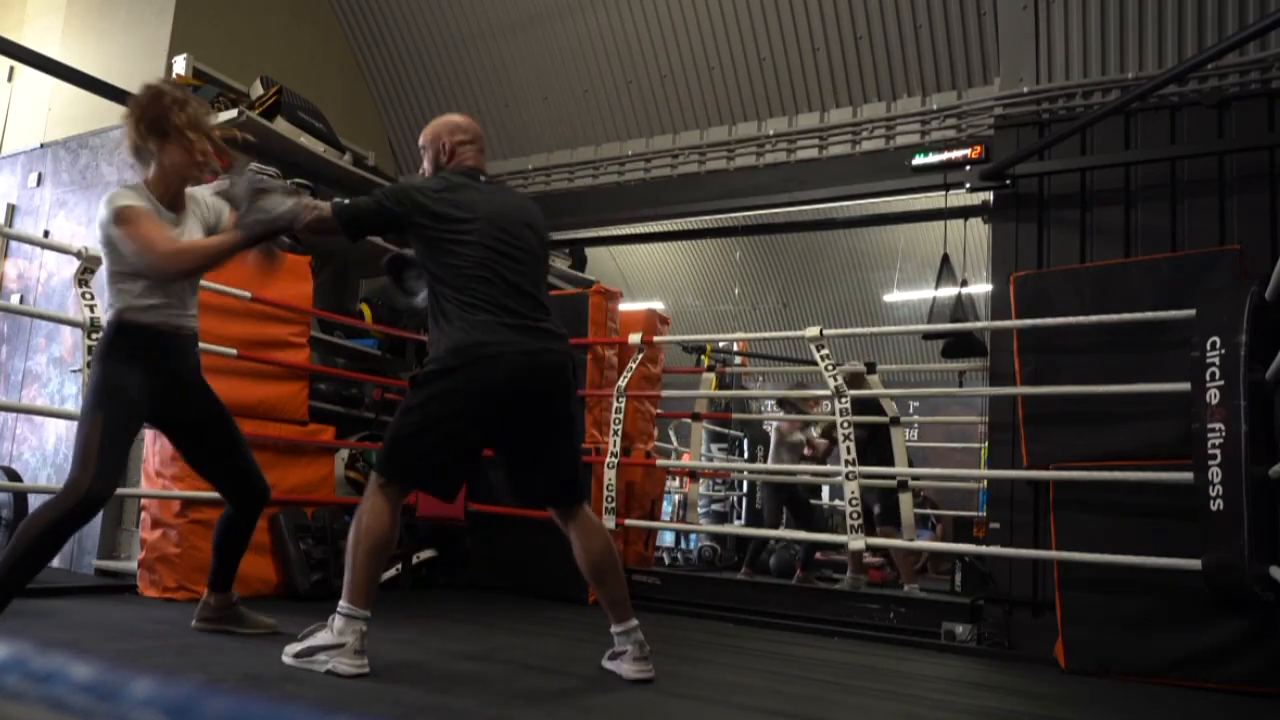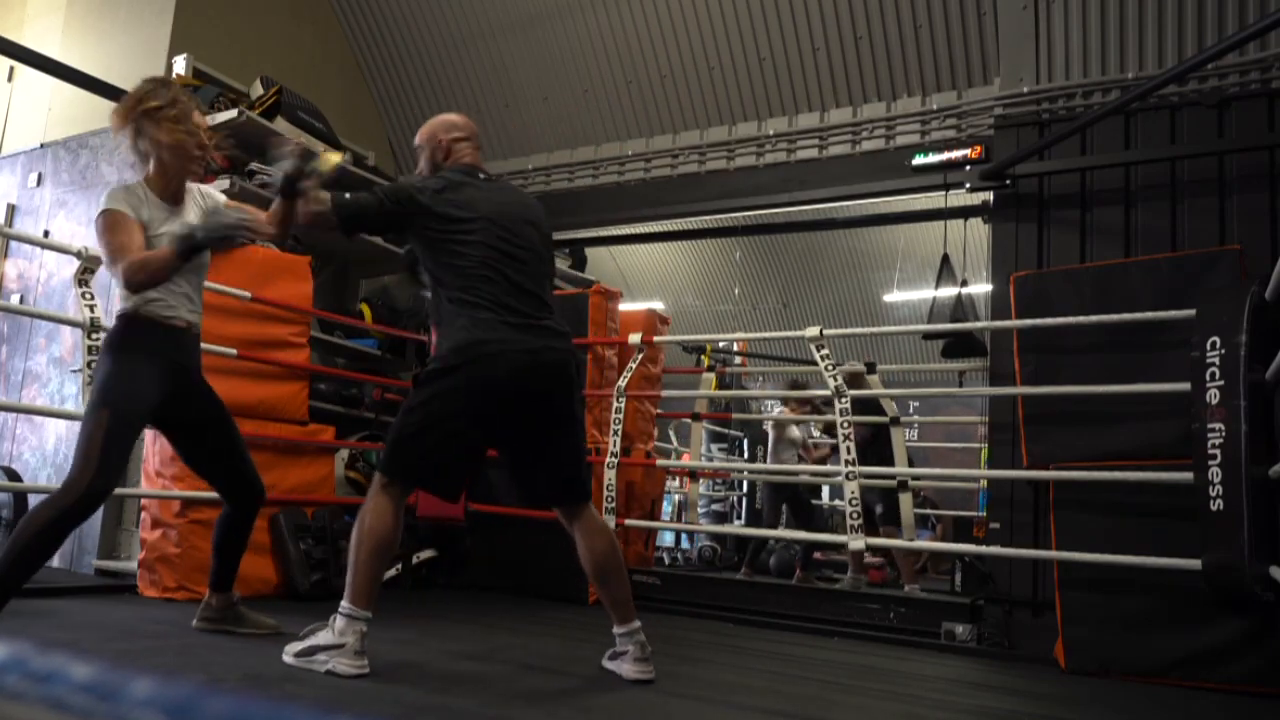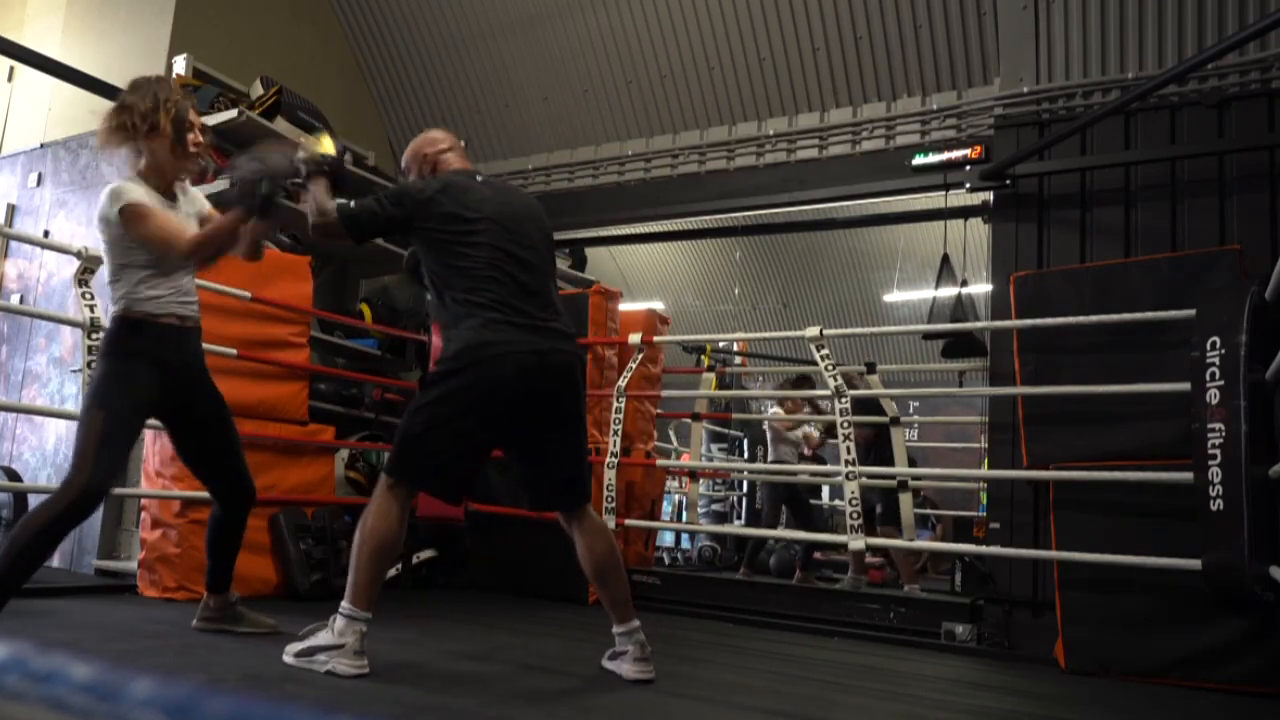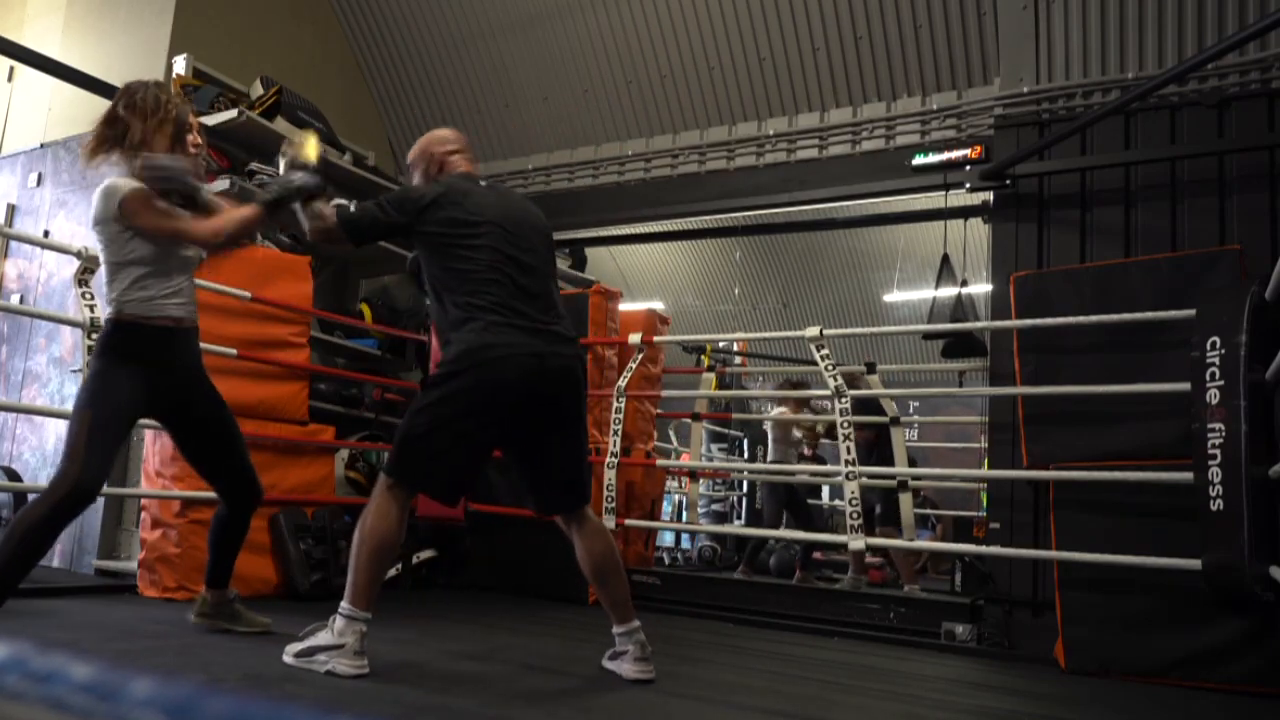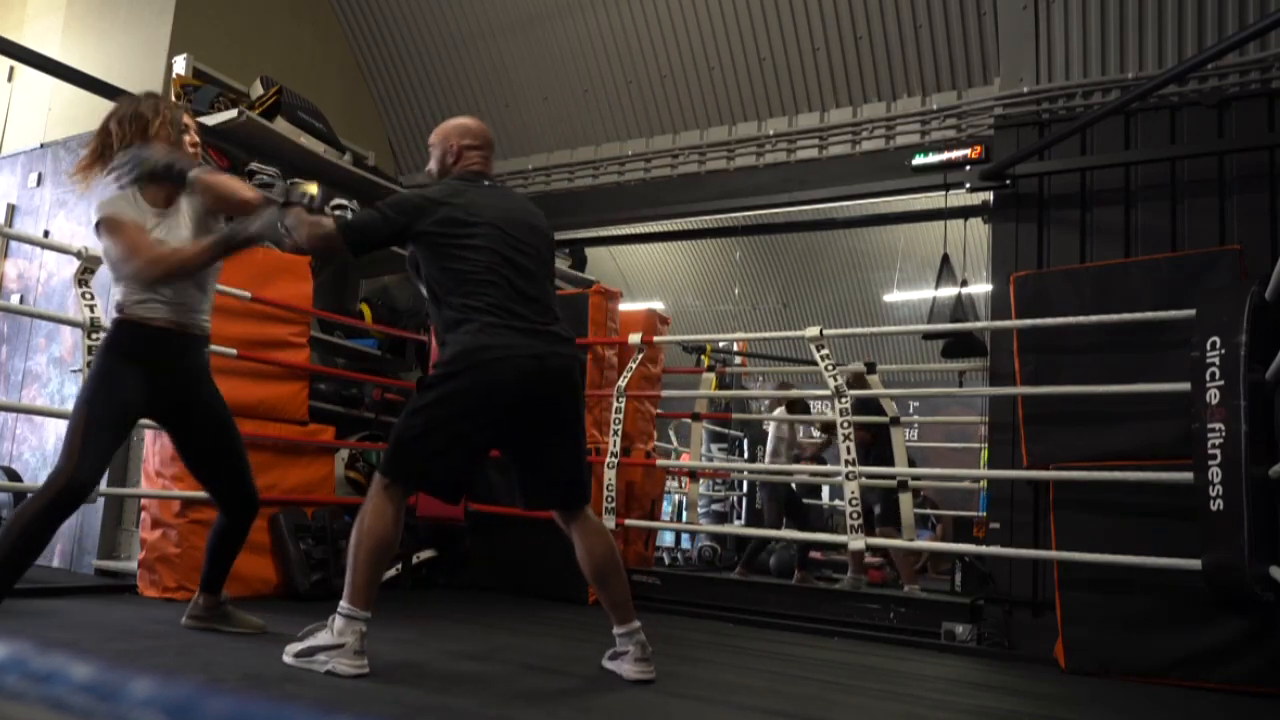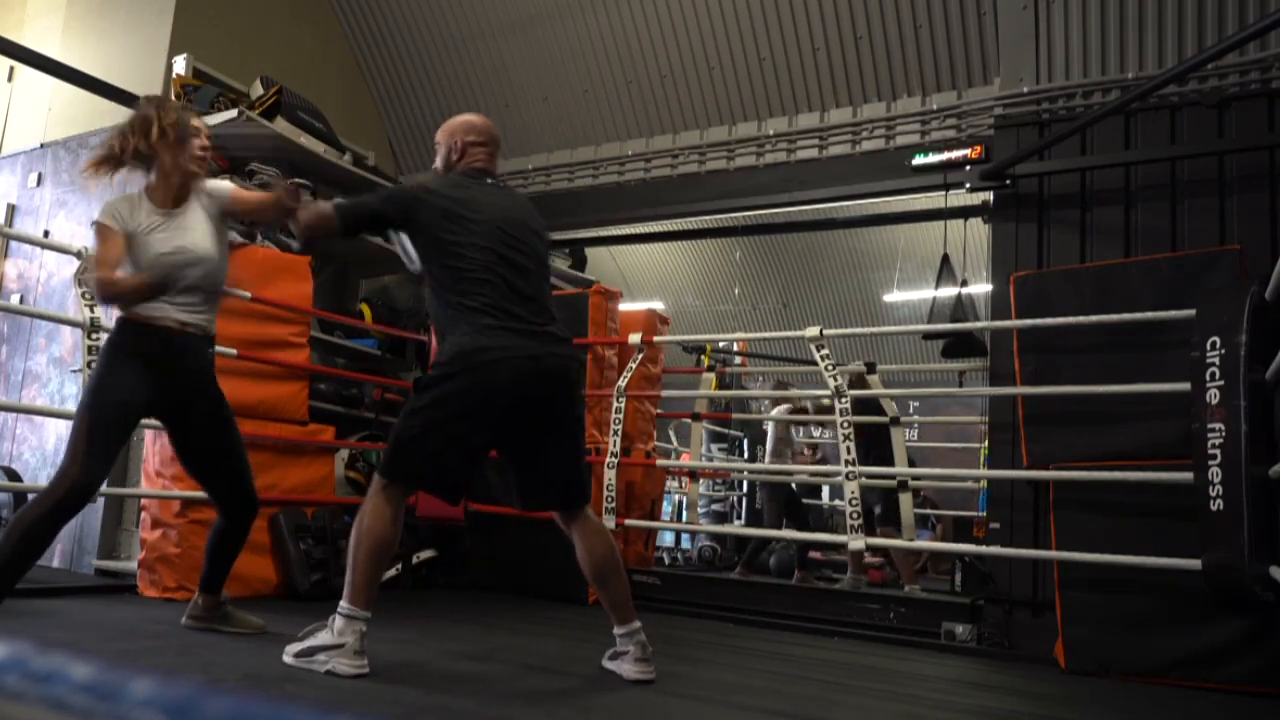
dt=0.1s
person 1, frame 1
left shoulder: (419, 196)
right shoulder: (525, 208)
left elbow: (318, 221)
left hip: (472, 363)
right hip: (547, 363)
left knee: (386, 486)
right knee: (570, 508)
left ankle: (345, 636)
right ankle: (631, 644)
person 1, frame 2
left shoulder: (418, 195)
right shoulder: (528, 207)
left elbow: (316, 212)
left hip: (476, 362)
right hip: (551, 363)
left knee: (389, 487)
right knee: (575, 507)
left ankle: (347, 636)
right ankle: (631, 645)
person 1, frame 3
left shoulder: (423, 197)
right shoulder: (527, 205)
left elbow: (324, 222)
left wrist: (318, 179)
left hip: (485, 362)
right hip: (557, 362)
left knee: (395, 488)
right knee: (574, 509)
left ankle: (346, 638)
right ankle: (631, 645)
person 1, frame 4
left shoulder: (426, 201)
right shoulder: (528, 211)
left elbow: (324, 228)
left hip: (485, 365)
right hip: (558, 365)
left knee: (394, 488)
right knee: (574, 511)
left ankle: (346, 637)
right ankle: (632, 645)
person 1, frame 5
left shoulder: (425, 203)
right shoulder: (530, 213)
left elbow: (318, 237)
left wrist: (298, 213)
left hip: (482, 366)
right hip: (555, 366)
left knee: (390, 488)
right knee: (572, 510)
left ankle: (345, 637)
right ankle: (632, 643)
person 1, frame 6
left shoulder: (424, 196)
right shoulder: (526, 212)
left elbow: (317, 221)
left wrist: (303, 211)
left hip: (479, 367)
right hip: (553, 367)
left knee: (388, 488)
right knee: (572, 510)
left ankle: (346, 637)
right ankle: (632, 644)
person 2, frame 1
left shoulder: (200, 202)
right shoulder: (125, 203)
left elbow: (262, 235)
right elbow: (175, 260)
right wrist: (251, 228)
left hip: (181, 367)
right hip: (127, 359)
left knee: (250, 492)
right knee: (89, 491)
left ankle: (218, 602)
person 2, frame 2
left shoulder: (201, 198)
right shoulder: (122, 201)
left elbow: (269, 225)
right elbow: (135, 273)
right wrist: (193, 238)
left hip: (184, 365)
right hip: (136, 355)
left knee: (247, 492)
right knee: (87, 488)
left ankle: (219, 602)
person 2, frame 3
left shoulder: (188, 196)
right shoulder: (125, 194)
left elbow: (249, 250)
right elbow: (191, 250)
left wrist: (255, 213)
right wrist: (244, 202)
left hip: (185, 362)
right hip: (133, 354)
left knee: (237, 492)
right knee: (85, 493)
left ankle: (218, 601)
person 2, frame 4
left shoulder: (179, 191)
right shoulder: (118, 194)
left elbow: (232, 232)
right elbow: (204, 236)
left wrist: (192, 190)
right wrist: (274, 198)
left hip: (182, 360)
right hip: (128, 356)
left knee: (243, 490)
right knee: (75, 486)
left ankle: (215, 599)
person 2, frame 5
left shoulder: (200, 188)
right shoulder: (117, 205)
left elbow: (255, 203)
right elbow: (157, 266)
left wrist: (180, 169)
right wrist: (231, 237)
left hip: (190, 367)
right hip: (129, 357)
left knee: (241, 500)
right knee: (70, 484)
left ankle: (208, 602)
person 2, frame 6
left shoulder: (213, 195)
right shoulder: (121, 210)
left elbow: (277, 207)
right elbow: (106, 288)
right wrist: (161, 281)
left hip: (195, 367)
right hip: (133, 356)
left knee: (241, 501)
right knee: (74, 486)
left ankle: (208, 602)
person 3, frame 1
left shoulder: (864, 401)
right shoulder: (863, 401)
left elbow: (856, 436)
left knee: (886, 530)
left ankle: (911, 587)
right ankle: (854, 578)
person 3, frame 2
left shoulder: (864, 401)
right shoulder: (861, 401)
left elbow: (860, 436)
left knee: (889, 531)
left ankle: (912, 587)
right ankle: (854, 578)
person 3, frame 3
left shoulder: (865, 402)
right shoulder: (863, 401)
left elbow: (863, 435)
left knee: (888, 530)
left ankle: (912, 588)
right ankle: (855, 578)
person 3, frame 4
left shoulder: (865, 402)
right shoulder: (863, 403)
left elbow: (863, 438)
left knee: (887, 531)
left ankle: (912, 590)
right ankle: (854, 579)
person 3, frame 5
left shoulder: (863, 402)
right shoulder: (872, 401)
left elbow: (861, 438)
left knee: (887, 531)
left ankle: (912, 588)
right ankle: (854, 579)
person 3, frame 6
left shoulder: (863, 402)
right shoulder: (872, 401)
left elbow: (851, 435)
left knee: (888, 531)
left ankle: (912, 588)
right ankle: (854, 579)
person 4, frame 1
left shoulder: (806, 429)
right shoulder: (784, 419)
left elbow: (816, 454)
right elbow: (791, 429)
right wrist: (808, 416)
left hip: (792, 482)
right hip: (775, 479)
left knee: (814, 528)
right knee: (771, 526)
left ankle: (803, 574)
right ankle: (746, 570)
person 4, frame 2
left shoulder: (799, 428)
right shoulder: (780, 414)
left elbow: (811, 457)
right elbow: (792, 417)
left wrist: (831, 450)
right wrist: (811, 409)
left hip: (793, 482)
right hip: (775, 478)
left knee: (812, 527)
right knee: (769, 525)
left ankle: (803, 573)
right ankle: (746, 570)
person 4, frame 3
left shoulder: (800, 425)
right shoulder: (776, 413)
left elbow: (814, 444)
right elbow: (787, 426)
right wrist: (805, 413)
left hip: (793, 479)
left knee: (812, 527)
right knee: (769, 525)
left ankle: (802, 573)
right ankle: (745, 570)
person 4, frame 4
left shoulder: (795, 422)
right shoulder: (780, 413)
left elbow: (812, 437)
right elbow: (804, 426)
left wrist: (813, 428)
left hip: (790, 479)
left knee: (812, 527)
right knee: (771, 524)
left ankle: (803, 573)
right ankle: (744, 568)
person 4, frame 5
left shoulder: (789, 419)
right shoulder: (783, 412)
left elbow: (806, 452)
left wrist: (826, 441)
left hip: (783, 481)
right hip: (772, 479)
left knee: (808, 528)
right knee: (772, 528)
left ankle: (802, 574)
right ankle: (742, 569)
person 4, frame 6
left shoulder: (786, 422)
right shoulder: (783, 411)
left hip: (784, 481)
right hip: (772, 479)
left knee: (805, 528)
right knee: (772, 528)
left ankle: (801, 574)
right ankle: (742, 570)
